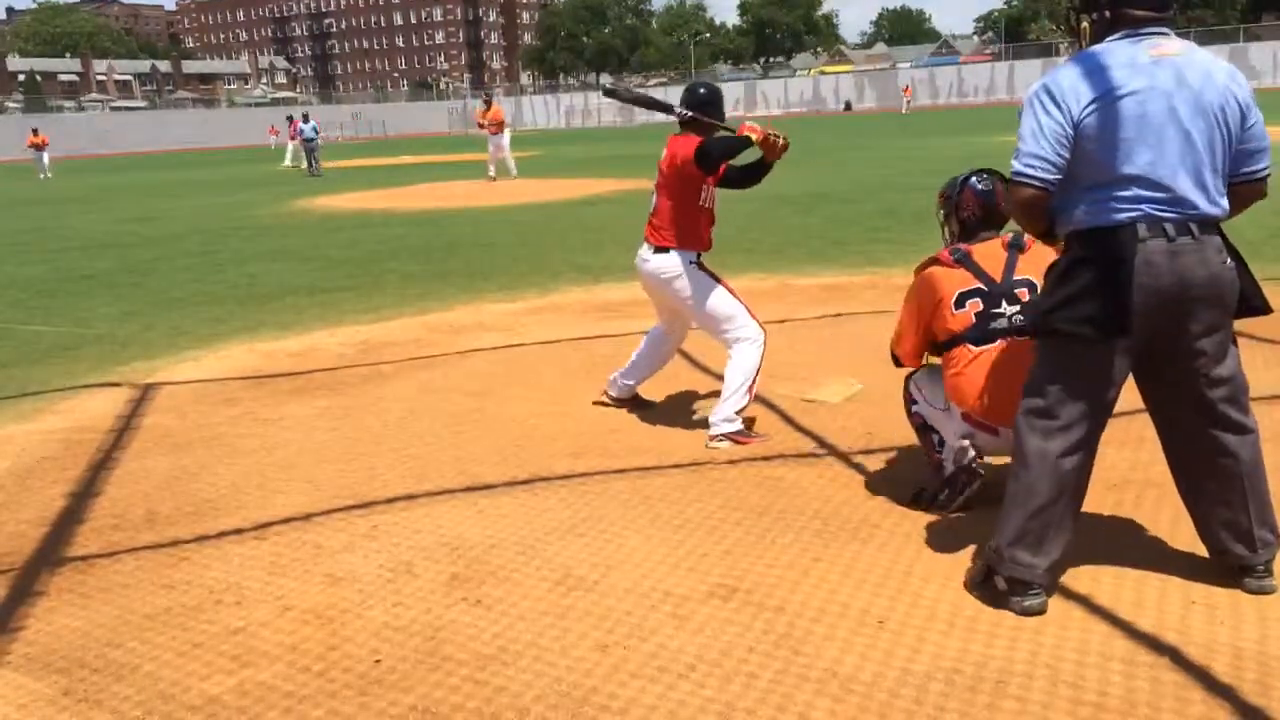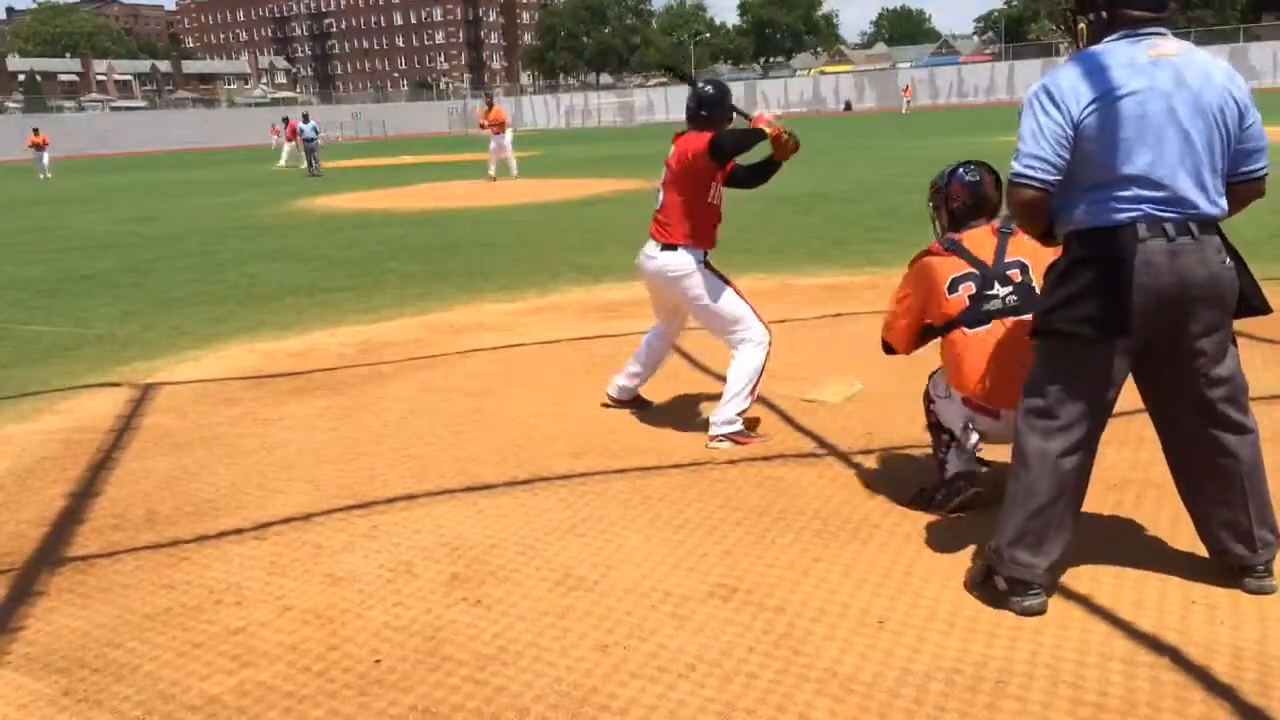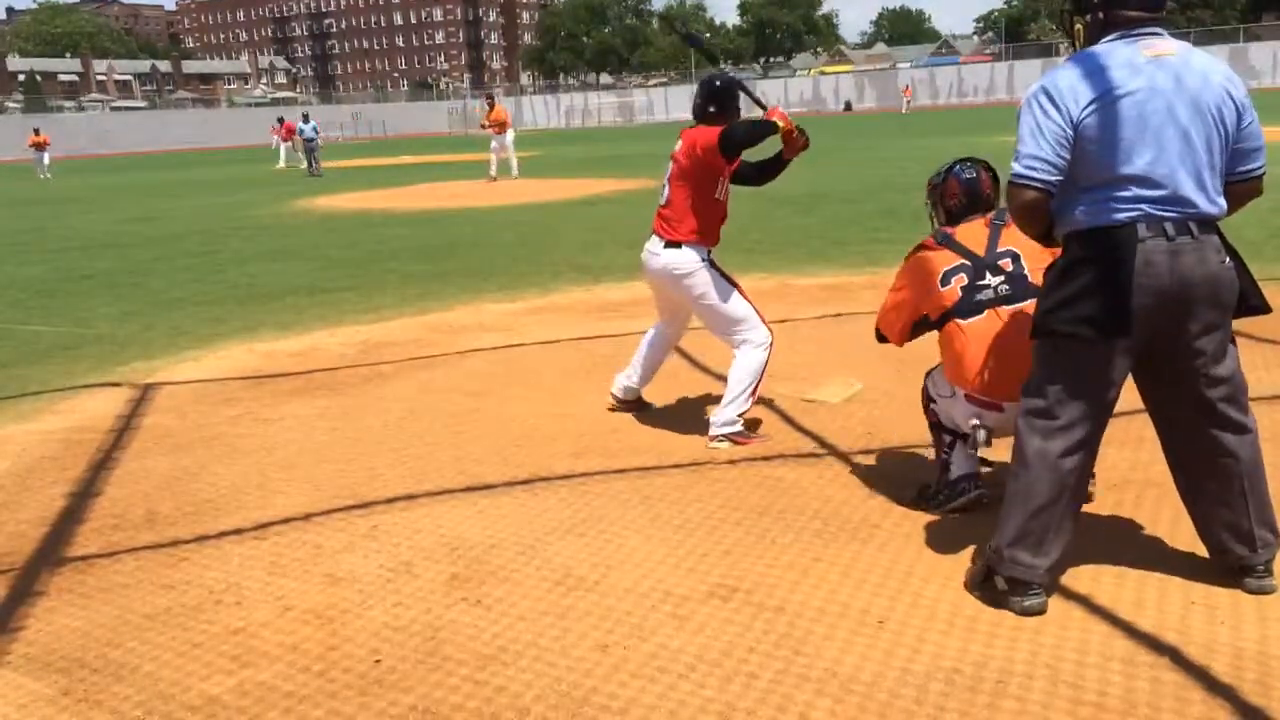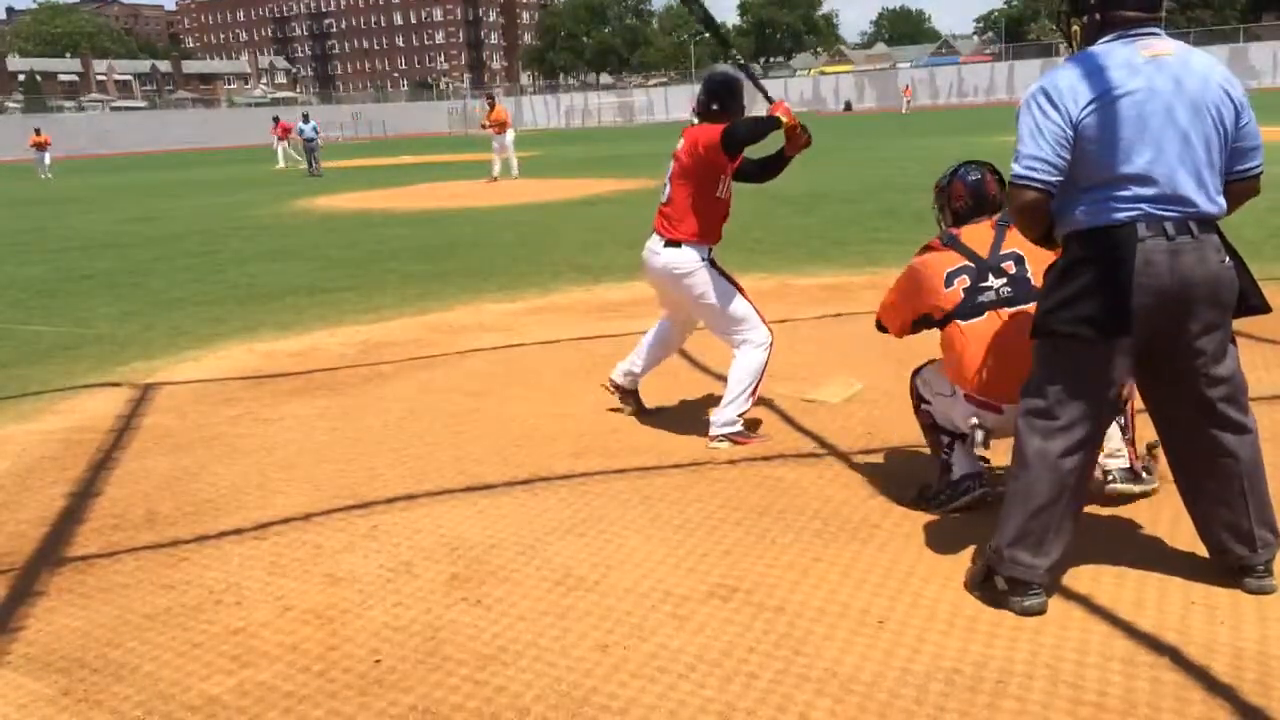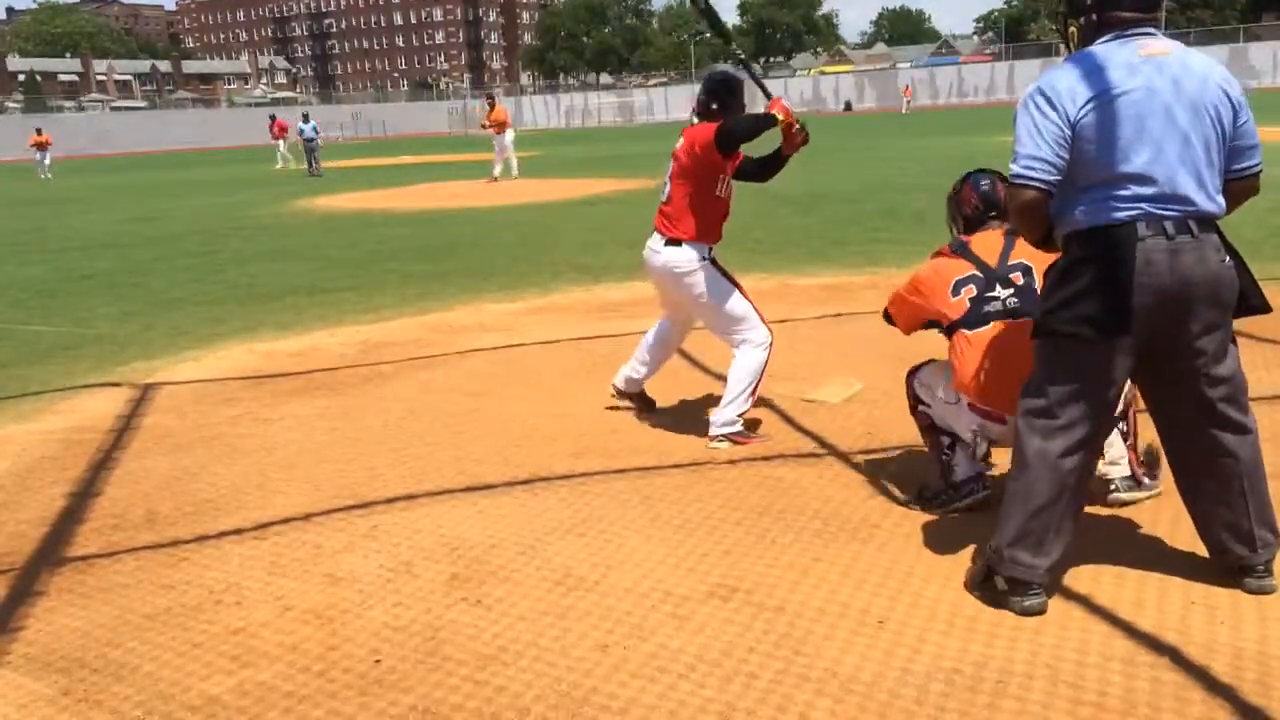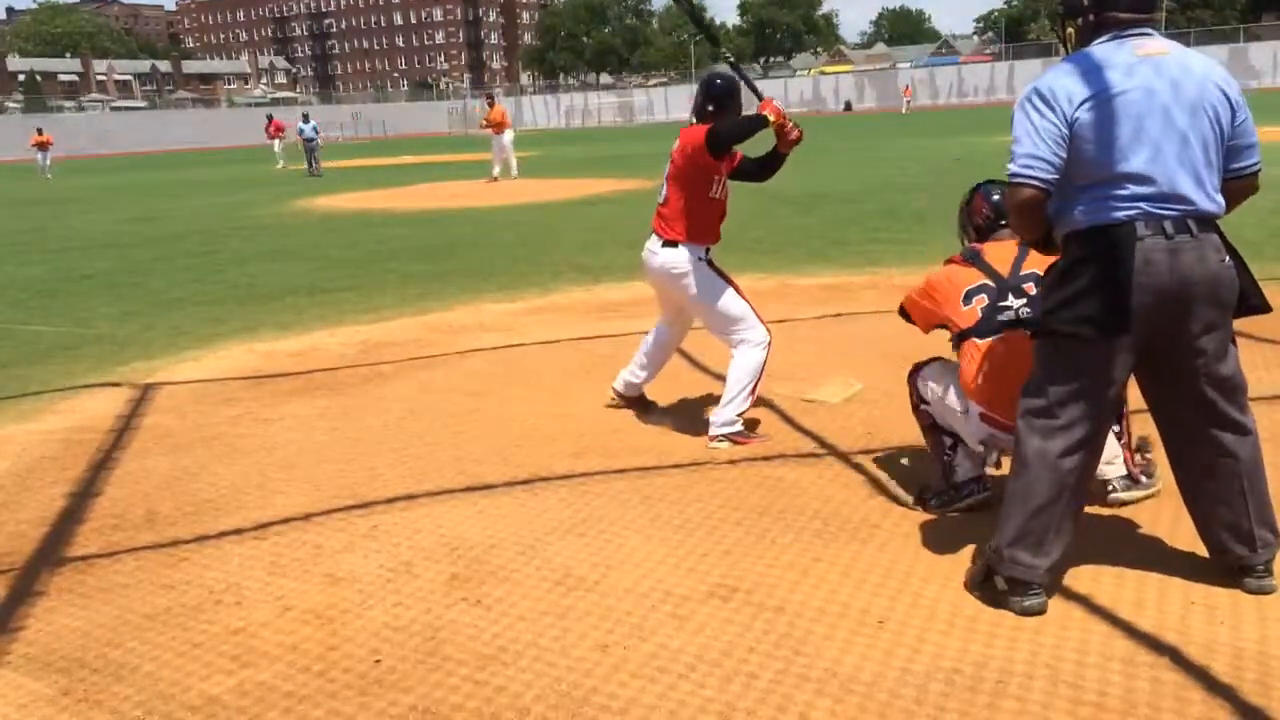
dt=0.1s
person 1, frame 1
left shoulder: (1071, 80)
right shoulder: (1225, 75)
left elbow: (1027, 195)
left wrist: (1055, 231)
left hip: (1109, 269)
right hip: (1203, 264)
left knee: (1056, 422)
right knee: (1218, 416)
left ankle: (1019, 572)
person 1, frame 2
left shoulder: (1070, 81)
right shoulder: (1222, 75)
left elbow: (1028, 196)
left wrist: (1053, 233)
left hip: (1108, 268)
right hip: (1202, 263)
left knee: (1056, 422)
right knee: (1218, 416)
left ankle: (1019, 573)
person 1, frame 3
left shoulder: (1068, 81)
right shoulder: (1220, 75)
left elbow: (1028, 197)
left wrist: (1050, 234)
left hip: (1108, 269)
right hip: (1202, 264)
left knee: (1057, 421)
right knee: (1217, 415)
left ankle: (1019, 572)
person 1, frame 4
left shoulder: (1067, 82)
right shoulder: (1216, 74)
left elbow: (1028, 198)
left wrist: (1050, 237)
left hip: (1108, 268)
right hip: (1202, 262)
left knee: (1057, 422)
right knee: (1218, 415)
left ankle: (1020, 572)
person 1, frame 5
left shoulder: (1064, 82)
right shoulder: (1215, 74)
left elbow: (1027, 197)
left wrist: (1048, 239)
left hip: (1108, 268)
right hip: (1202, 263)
left knee: (1057, 422)
right knee: (1217, 415)
left ankle: (1019, 572)
person 1, frame 6
left shoulder: (1062, 83)
right shoulder: (1212, 73)
left elbow: (1025, 196)
left wrist: (1047, 241)
left hip: (1107, 267)
right hip: (1201, 261)
left knee: (1057, 421)
right knee: (1218, 415)
left ankle: (1019, 572)
person 2, frame 1
left shoulder: (685, 151)
right shoulder: (684, 149)
left elbow: (739, 178)
right elbow: (712, 154)
left wrist: (768, 157)
right wrist: (748, 136)
left hip: (651, 259)
right hip: (675, 264)
left knee: (673, 328)
right knee: (749, 336)
left ankle: (621, 388)
right ankle: (724, 427)
person 2, frame 2
left shoulder: (690, 147)
right shoulder: (693, 145)
left elbow: (746, 178)
right elbow: (725, 146)
left wrist: (778, 156)
right wrist: (761, 129)
left hip: (654, 256)
right hip: (682, 262)
left knee: (668, 327)
right knee: (753, 337)
left ankle: (621, 390)
right ankle: (725, 427)
person 2, frame 3
left shoulder: (694, 141)
right shoulder: (704, 140)
left elbow: (754, 175)
right elbow: (737, 137)
left wrist: (787, 153)
right wrist: (774, 122)
left hip: (657, 254)
right hip: (685, 260)
left knee: (669, 325)
right knee: (755, 338)
left ankle: (625, 391)
right ankle: (725, 427)
person 2, frame 4
left shoulder: (699, 141)
right shoulder: (706, 138)
left elbow: (757, 172)
right elbow: (739, 134)
left wrist: (789, 149)
right wrist: (778, 118)
left hip: (659, 252)
right hip: (685, 259)
left knee: (677, 322)
right knee: (755, 338)
left ankle: (625, 379)
right ankle: (725, 427)
person 2, frame 5
left shoulder: (704, 142)
right shoulder: (701, 137)
left elbow: (758, 172)
right elbow: (733, 132)
left wrist: (788, 148)
right wrist: (775, 115)
left hip: (659, 251)
right hip: (687, 258)
left knee: (675, 322)
right knee: (755, 338)
left ankle: (628, 385)
right ankle: (725, 427)
person 2, frame 6
left shoulder: (709, 148)
right shoulder: (696, 139)
left elbow: (757, 171)
right elbow: (725, 134)
left wrist: (783, 147)
right wrist: (766, 116)
left hip: (658, 252)
right hip: (683, 259)
left knee: (673, 324)
right knee: (753, 338)
left ankle: (627, 388)
right ankle: (725, 427)
person 3, frame 1
left shoulder: (934, 276)
right shoulder: (1044, 255)
left elbow: (904, 356)
left hip: (982, 425)
left knee: (920, 385)
left ankle: (955, 474)
person 3, frame 2
left shoulder: (928, 265)
right shoulder: (1033, 244)
left elbow: (894, 342)
left hip: (984, 413)
left knee: (940, 383)
left ankle: (956, 474)
person 3, frame 3
left shoulder: (923, 259)
right shoulder: (1026, 233)
left elbow: (887, 333)
left hip: (984, 403)
left knee: (938, 383)
left ankle: (962, 477)
person 3, frame 4
left shoulder: (929, 262)
left elbow: (886, 323)
left hip: (983, 408)
left knee: (925, 380)
left ankle: (961, 476)
right ankle: (1120, 468)
person 3, frame 5
left shoulder: (938, 269)
right shoulder: (1044, 248)
left elbow: (893, 315)
left hip: (985, 419)
left knee: (922, 378)
left ankle: (963, 479)
right ankle: (1122, 476)
person 3, frame 6
left shoulder: (950, 275)
right shoulder: (1056, 256)
left elbow: (908, 311)
left hip: (995, 427)
left knee: (924, 376)
left ankle: (964, 481)
right ankle: (1120, 477)
